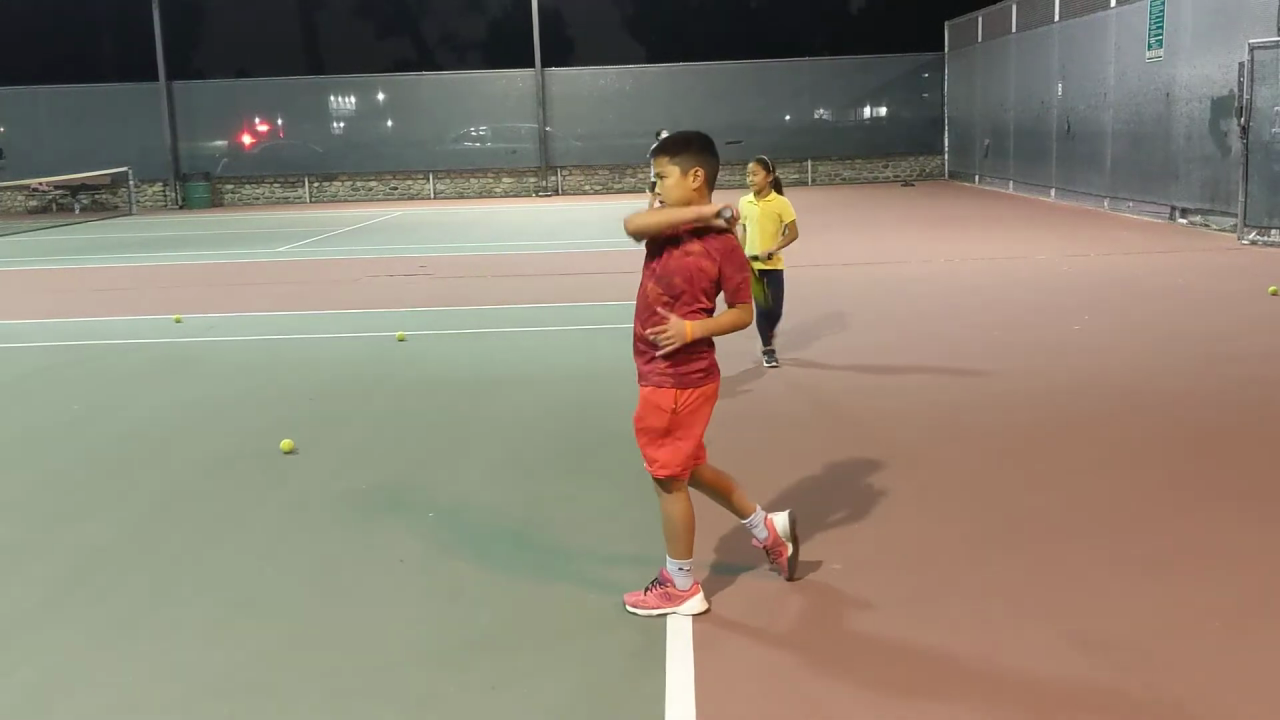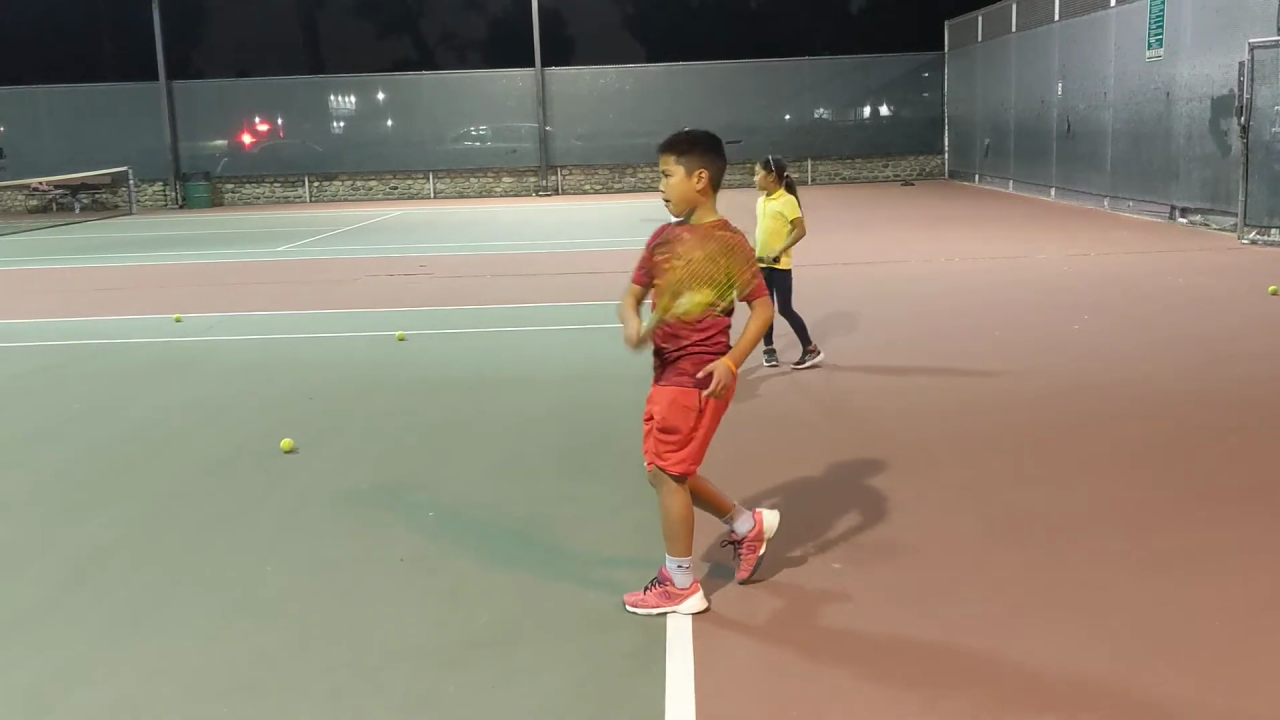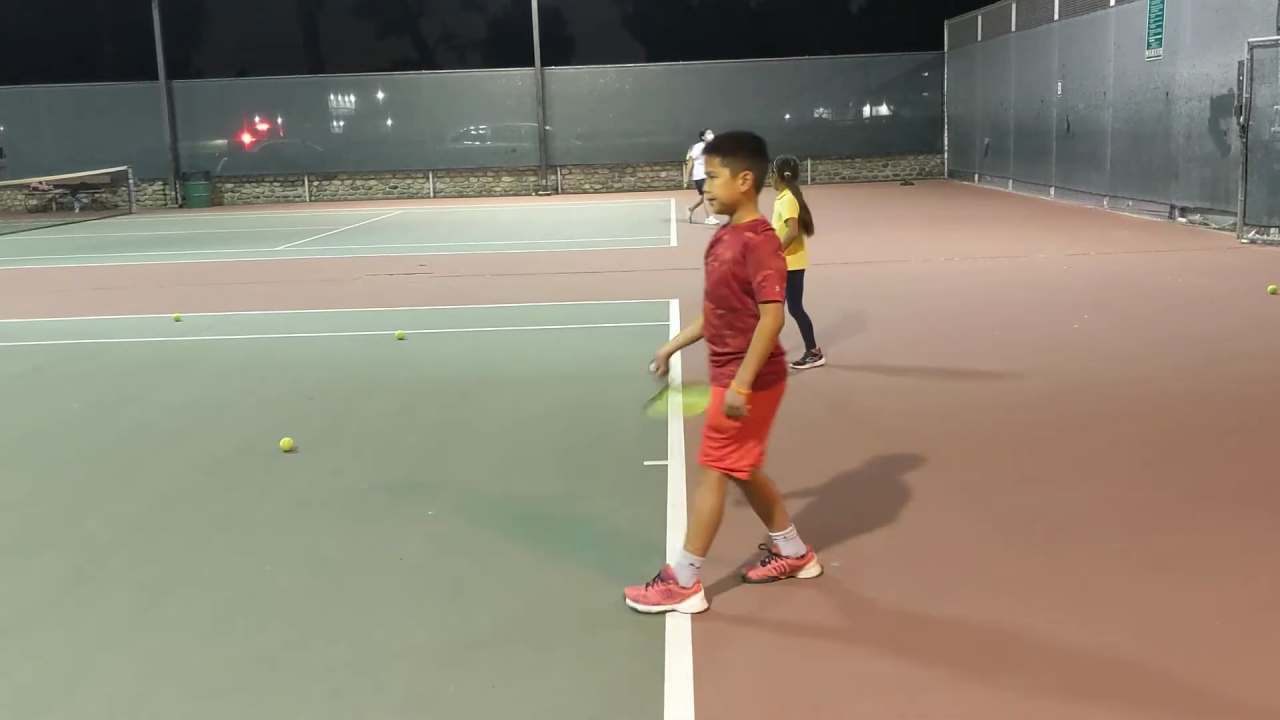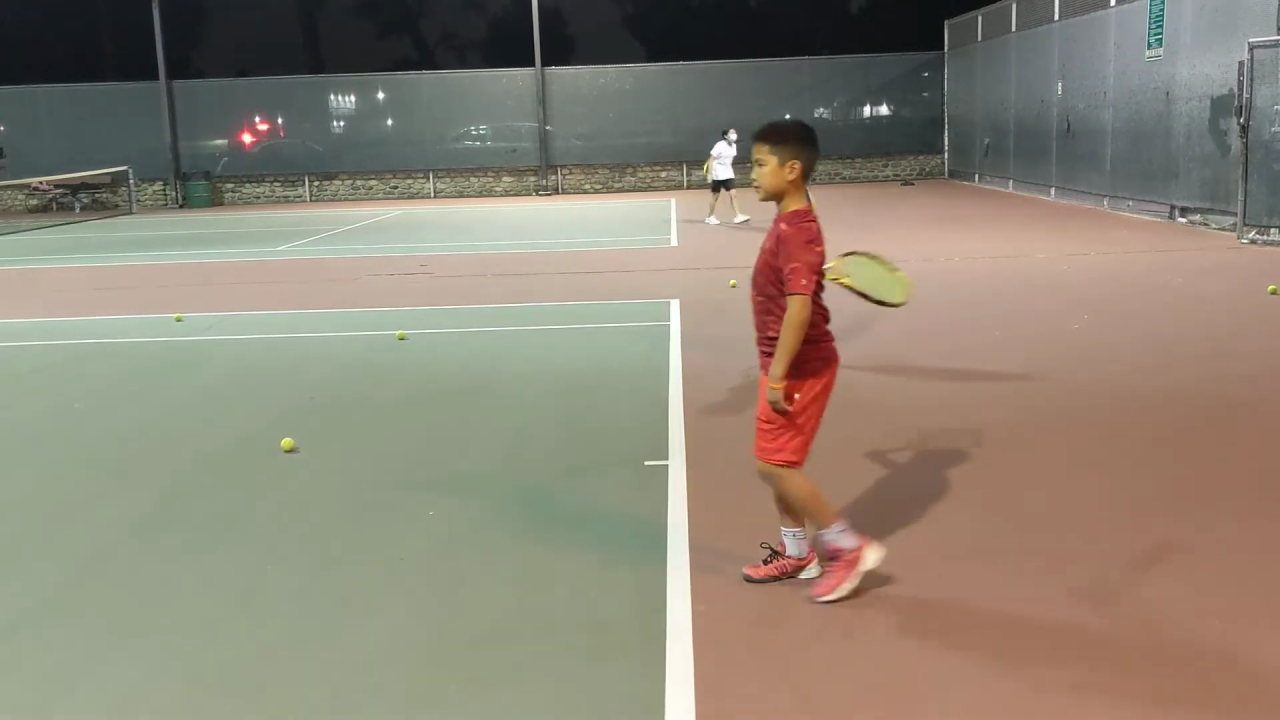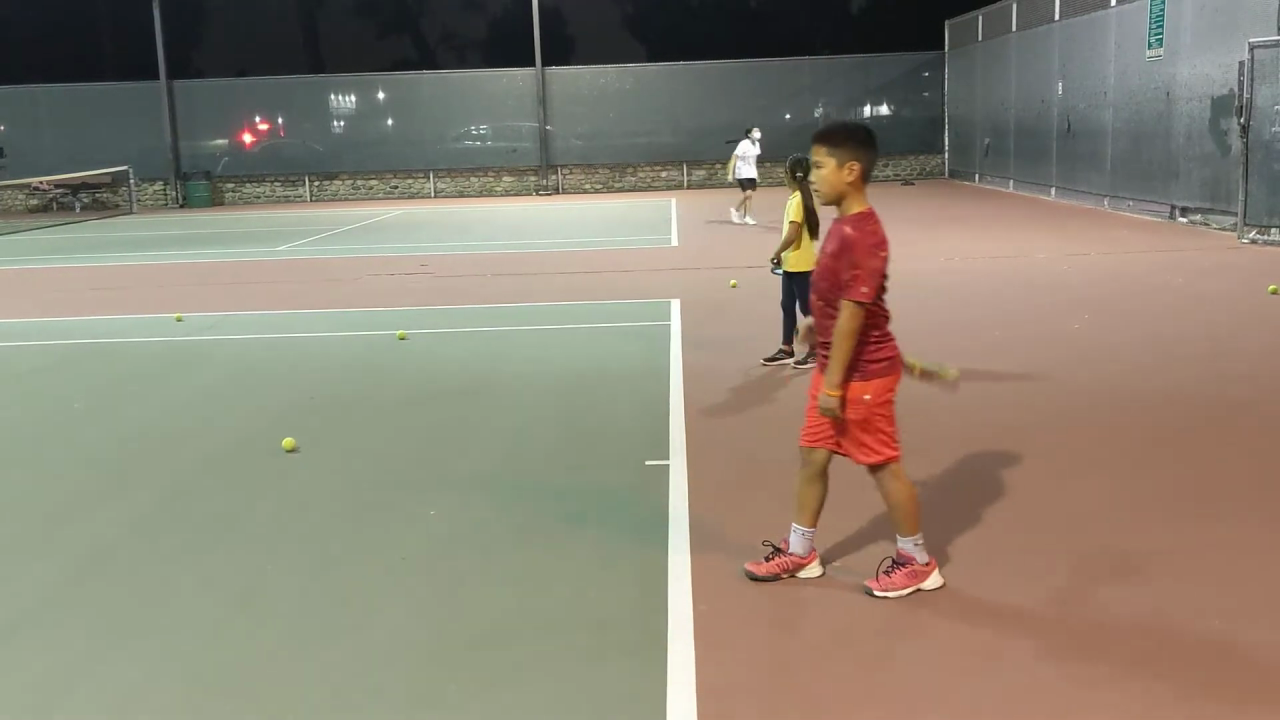
dt=0.3s
person 1, frame 1
left shoulder: (725, 244)
right shoulder: (669, 226)
left elbow: (744, 312)
right elbow: (632, 224)
left wrist: (695, 329)
right wrist: (698, 214)
left hip: (680, 378)
right hip: (661, 376)
left knee: (668, 478)
right knee: (689, 468)
left ankle: (681, 586)
right ankle: (768, 529)
person 1, frame 2
right shoulder: (663, 237)
left elbow: (762, 308)
right elbow: (632, 295)
left wrist: (731, 361)
right wrist: (632, 324)
left hip: (698, 380)
right hip: (668, 377)
left knee: (667, 475)
right knee: (674, 473)
left ankle: (679, 586)
right ankle: (748, 525)
person 1, frame 3
left shoulder: (759, 241)
right shoulder: (723, 236)
left elbow: (772, 316)
left wrist: (743, 382)
right wrist: (676, 343)
left hip: (750, 380)
right hip: (730, 375)
left knee: (712, 472)
right knee: (741, 469)
left ankle: (683, 582)
right ankle: (794, 552)
person 1, frame 4
left shoulder: (793, 232)
right shoulder: (791, 223)
left elbow: (800, 308)
left wrist: (776, 376)
left hip: (800, 370)
right hip: (790, 367)
left knee: (779, 464)
right knee: (774, 461)
left ankle: (848, 548)
right ankle: (796, 551)
person 1, frame 5
left shoulder: (859, 236)
right shoulder: (846, 226)
left elbow: (853, 315)
left wrist: (833, 384)
right wrist: (816, 321)
left hip: (863, 373)
right hip: (838, 369)
left knee: (882, 464)
right knee: (812, 456)
left ankle: (917, 561)
right ankle: (799, 550)
person 2, frame 1
left shoulder: (781, 203)
right shoulder: (744, 202)
left elbow: (793, 233)
left wrist: (774, 249)
left hip: (774, 264)
right hip: (753, 263)
left knee: (775, 307)
right knee: (761, 306)
left ankle: (769, 332)
right ankle: (768, 348)
person 2, frame 2
left shoulder: (787, 201)
right shoulder: (761, 201)
left elbow: (800, 231)
left wrist: (779, 252)
right wrist: (756, 255)
left hip: (780, 265)
right hip: (763, 263)
left knee: (785, 309)
left ankle: (811, 350)
right ankle: (769, 349)
person 2, frame 3
left shoulder: (788, 200)
right shoulder: (782, 199)
left elbow: (793, 232)
left hip: (791, 264)
left knee: (795, 308)
left ankle: (814, 352)
person 2, frame 4
left shoulder: (793, 202)
right shoulder: (799, 200)
left elbow: (790, 236)
left wrist: (774, 255)
left hip: (795, 265)
right hip: (792, 264)
left knee: (801, 309)
right knee: (788, 308)
left ankle: (811, 354)
right ankle: (783, 349)
person 2, frame 5
left shoulder: (797, 200)
right shoulder: (803, 197)
left elbow: (792, 234)
left wrist: (777, 254)
left hip: (799, 264)
right hip: (793, 264)
left knee: (805, 308)
right knee: (787, 305)
left ankle: (815, 353)
right ankle: (787, 350)
